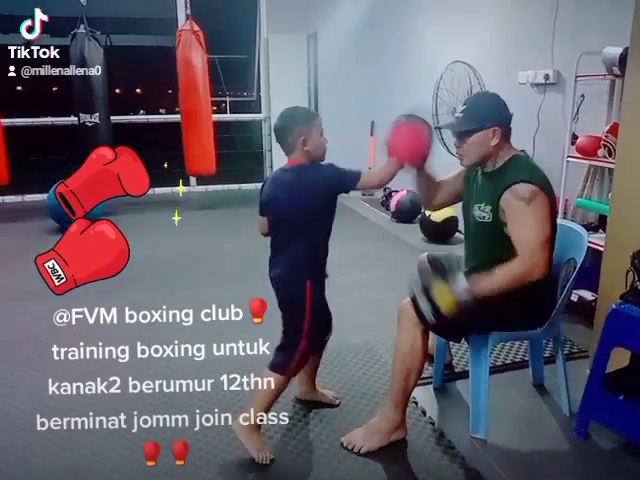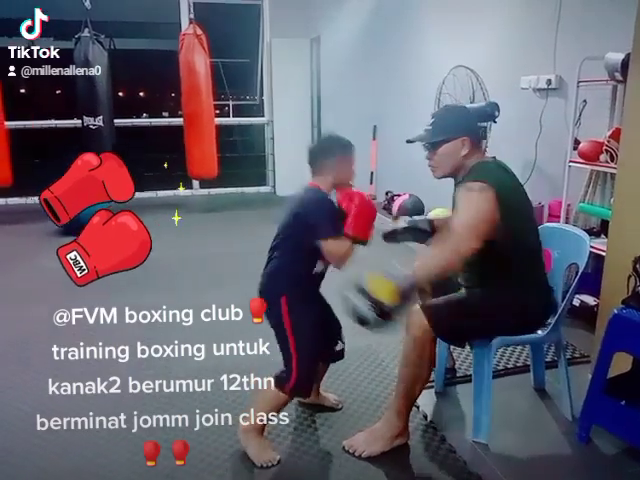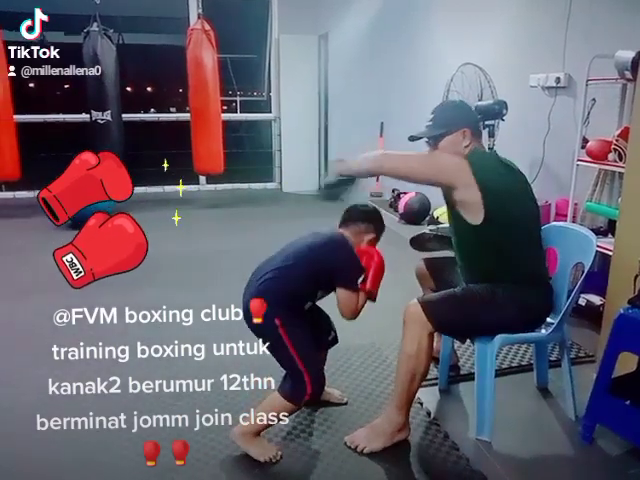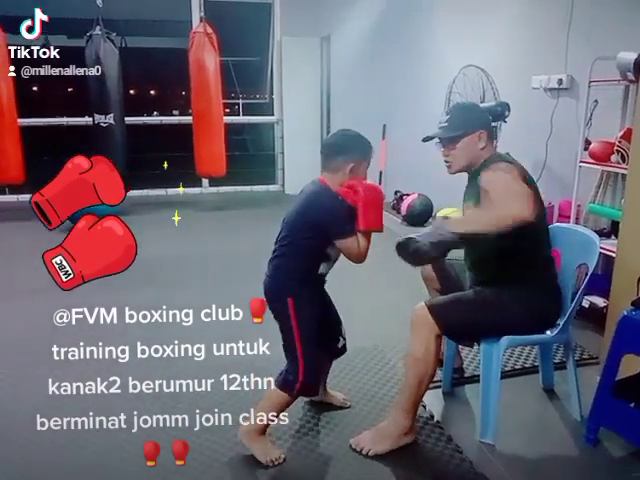
dt=0.3s
person 1, frame 1
left shoulder: (521, 188)
right shoulder: (479, 169)
left elbow: (533, 266)
right elbow: (435, 199)
left wrist: (467, 292)
right wrist: (419, 166)
left hip: (517, 301)
right hip: (489, 283)
left knee: (412, 311)
right knee: (427, 265)
left ankle: (391, 421)
right ankle: (439, 345)
person 1, frame 2
left shoulder: (479, 186)
right shoulder: (480, 175)
left elbow: (460, 244)
right elbow: (462, 227)
left wrist: (401, 285)
left hip: (519, 301)
right hip: (493, 286)
left knee: (421, 318)
right knee: (422, 274)
left ankle: (394, 427)
right ankle: (431, 357)
person 1, frame 3
left shoulder: (463, 167)
right shoulder: (495, 167)
left elbow: (385, 162)
left wrist: (346, 167)
right wrist: (450, 235)
left hip: (519, 300)
right hip: (511, 284)
left knee: (417, 314)
left ankle: (394, 422)
person 1, frame 4
left shoulder: (499, 173)
right shoulder: (486, 175)
left elbow: (519, 211)
left wrist: (445, 228)
right wrist: (441, 241)
left hip: (528, 300)
right hip: (502, 282)
left knee: (425, 316)
right knee: (432, 270)
left ankle: (401, 425)
person 2, frame 1
left shoulder: (274, 180)
right shoulder: (321, 175)
left elbow: (264, 227)
right elbow: (375, 179)
right wrist: (401, 156)
left hip: (286, 269)
right hip: (301, 275)
left knee: (319, 328)
right knee: (295, 350)
left ankle: (307, 388)
right ankle: (249, 422)
person 2, frame 2
left shoulder: (315, 198)
right shoulder: (320, 205)
left elbow: (325, 243)
right elbow: (338, 256)
left wrist: (349, 224)
right wrist: (355, 228)
left hip: (299, 286)
right hip: (284, 291)
left knee: (331, 337)
right knee: (300, 367)
left ankle: (312, 393)
right ankle: (251, 429)
person 2, frame 3
left shoulder: (329, 242)
right shoulder: (345, 254)
right elbow: (349, 311)
left wrist: (358, 279)
right wrist: (370, 284)
left hip: (269, 297)
right hip: (269, 308)
left knee: (323, 332)
right knee: (306, 382)
left ankle: (317, 389)
right ankle: (246, 434)
person 2, frame 4
left shoulder: (322, 192)
right shoulder: (329, 203)
left elbow: (338, 238)
right elbow: (357, 253)
left wrist: (357, 210)
right wrist: (367, 219)
left hip: (305, 280)
right hip: (289, 287)
left knee: (332, 338)
right knee: (303, 370)
left ankle: (319, 391)
right ankle: (253, 429)
